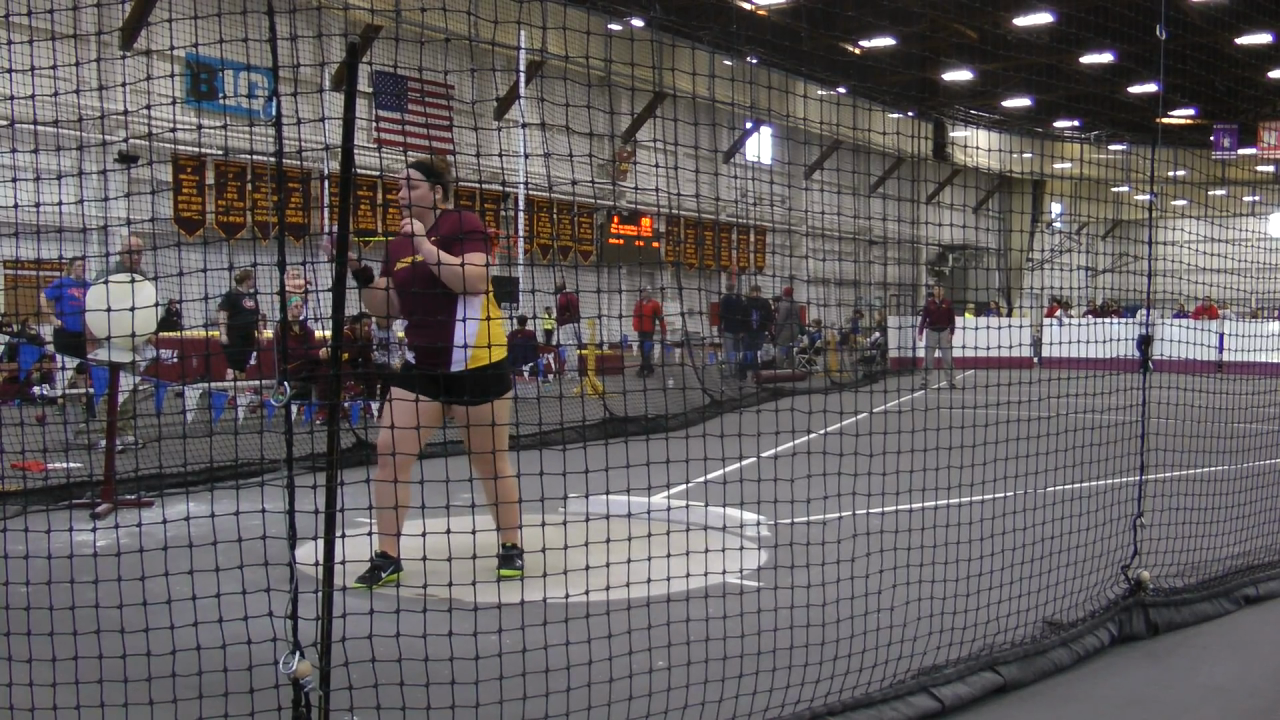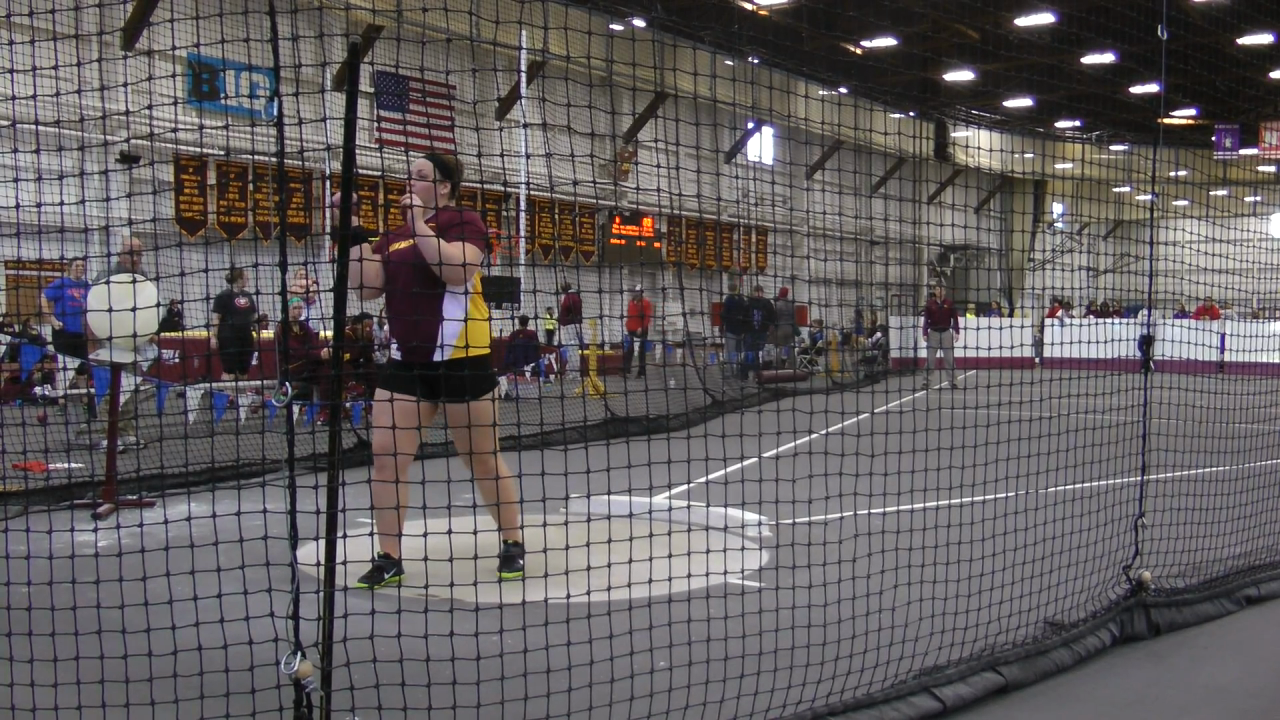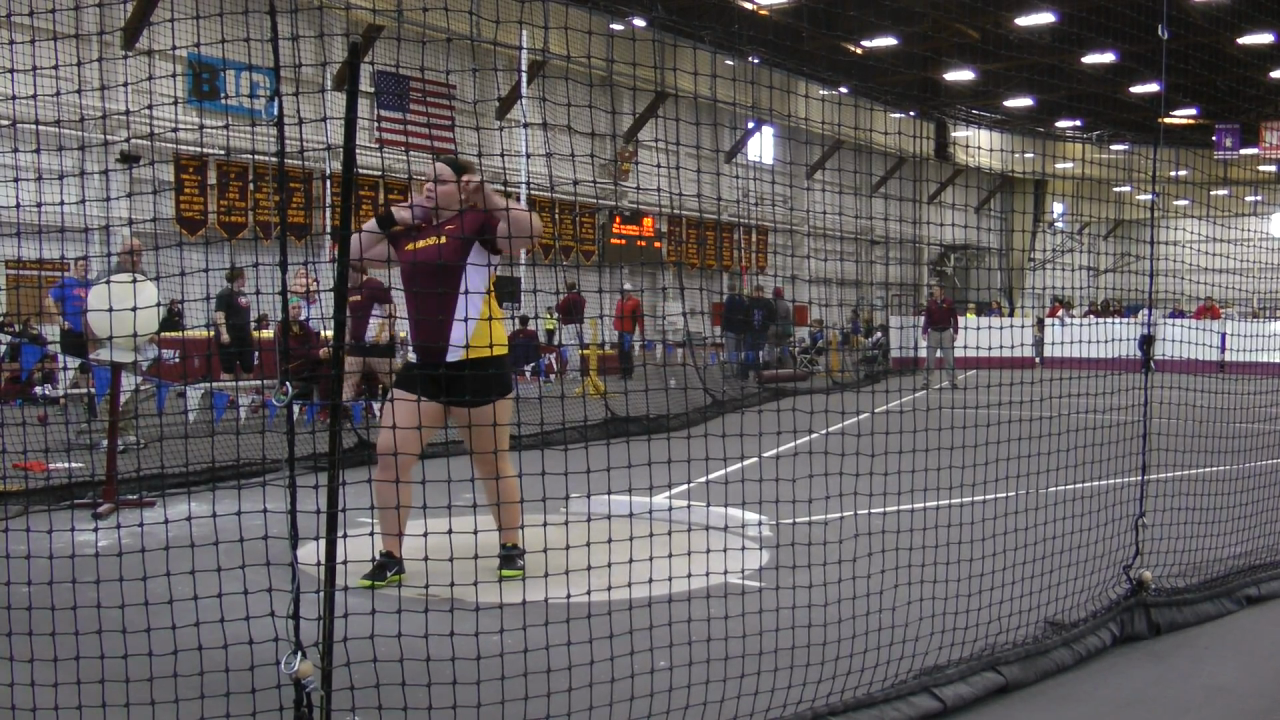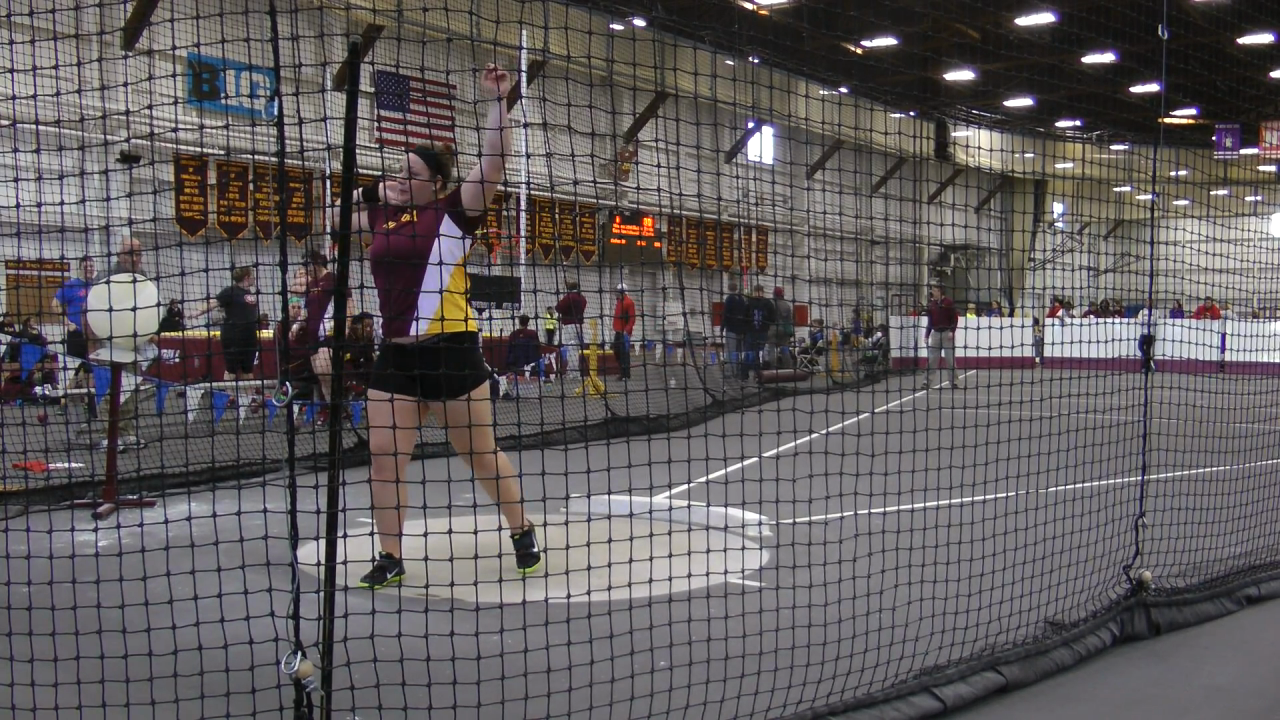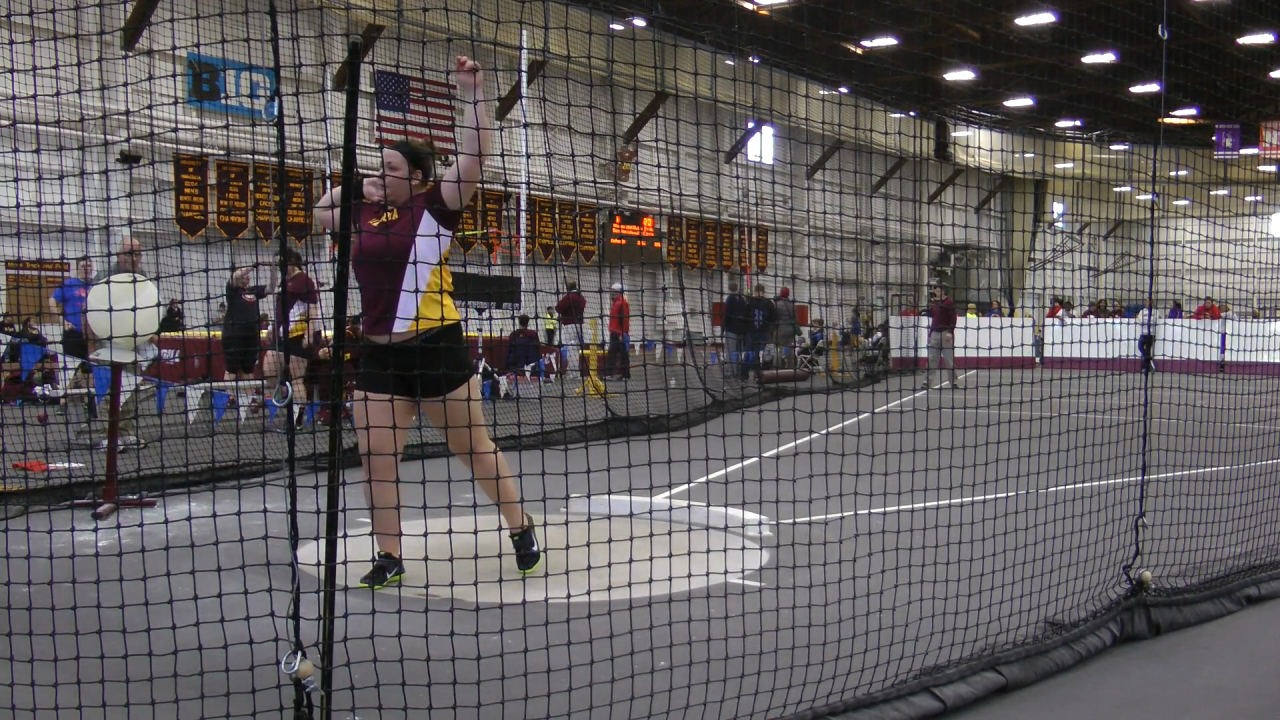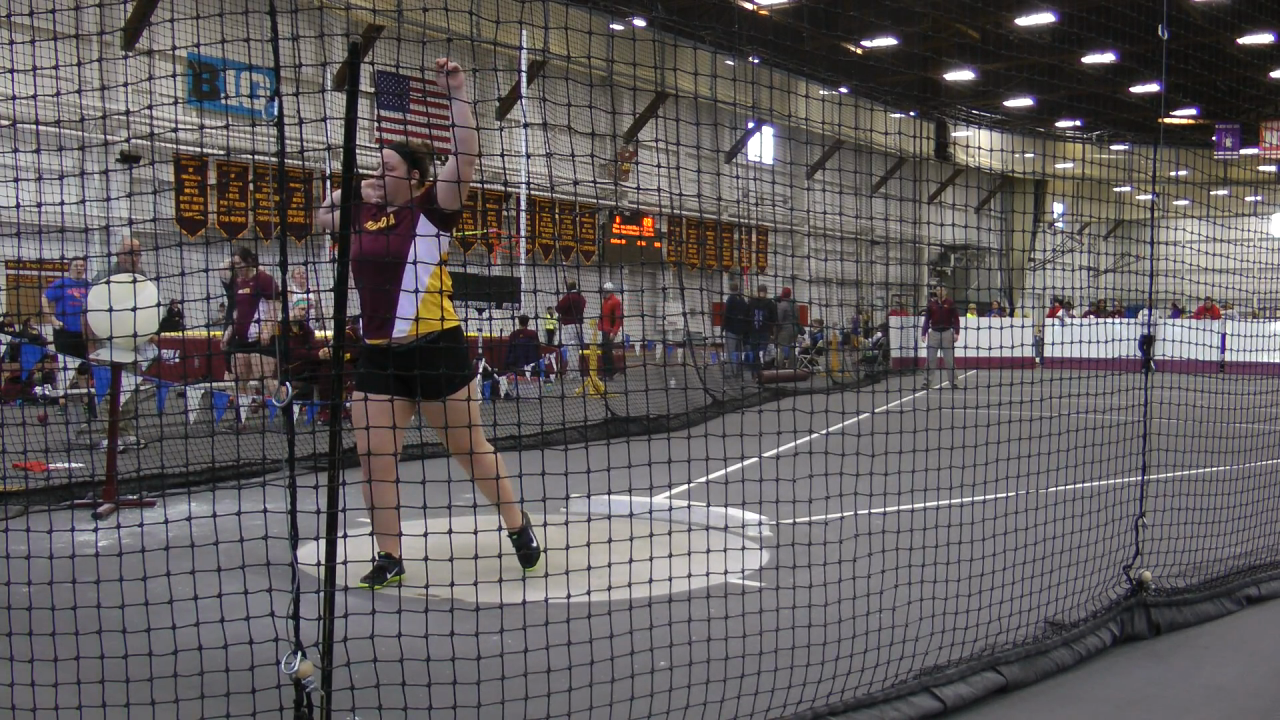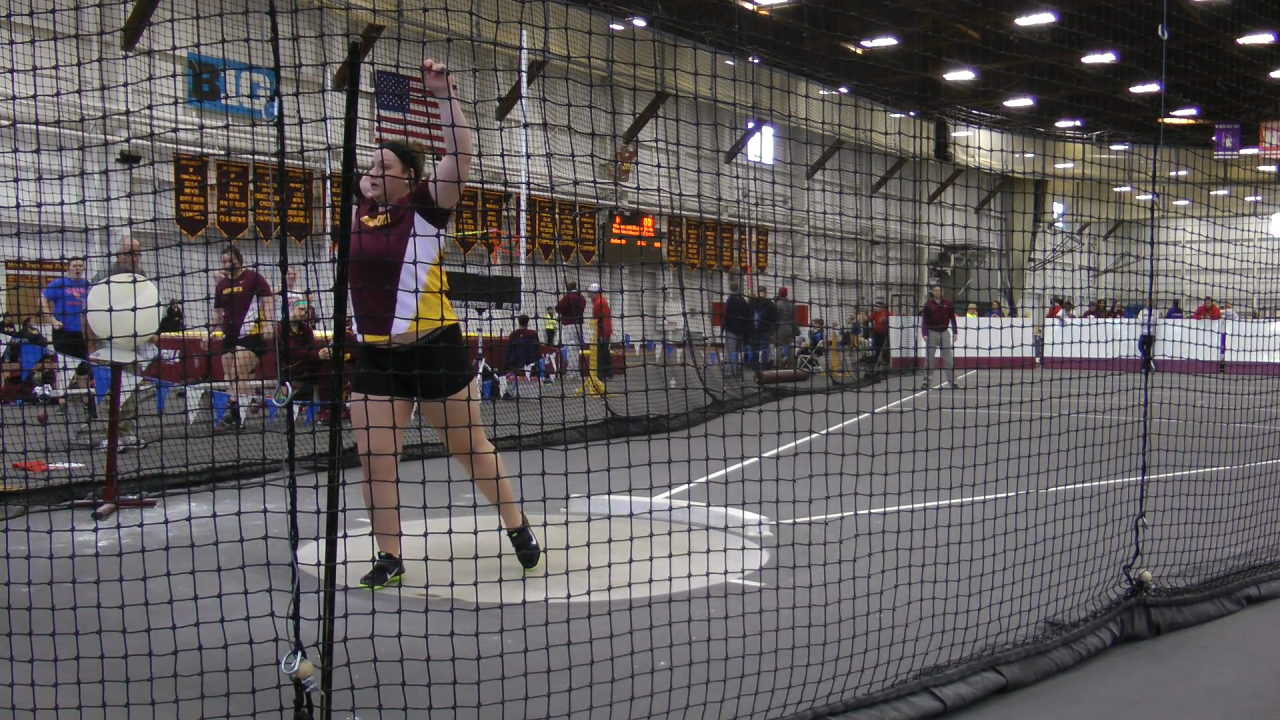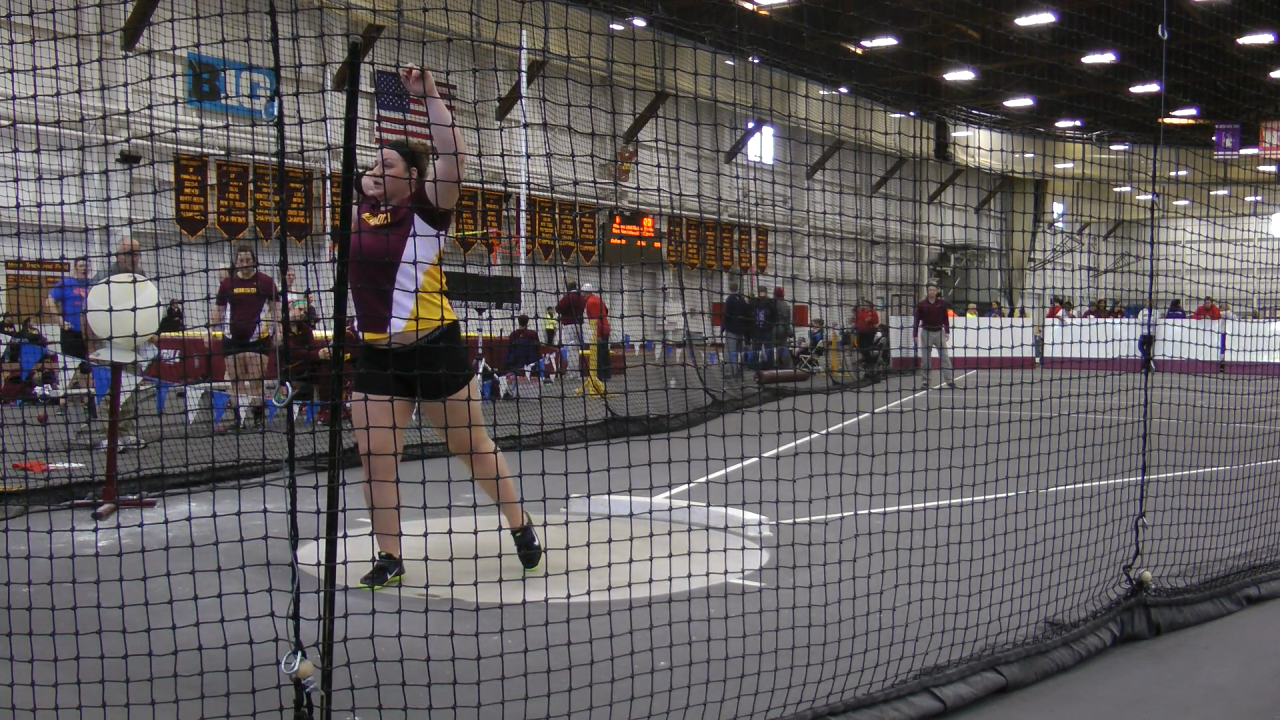
dt=0.5s
person 1, frame 1
left shoulder: (465, 225)
right shoulder: (398, 243)
left elbow: (475, 281)
right elbow: (386, 307)
left wrist: (424, 244)
right wrist: (358, 271)
left hip: (476, 364)
right hip: (421, 365)
left knee: (490, 460)
right knee: (390, 452)
left ankle: (511, 547)
right ankle: (387, 557)
person 1, frame 2
left shoulder: (462, 220)
right shoulder: (394, 237)
left elbow: (457, 271)
right elbow: (366, 287)
left wrist: (419, 225)
left hip: (462, 359)
right hip: (405, 362)
left knee: (483, 460)
right knee: (385, 455)
left ankle: (512, 545)
right ankle: (389, 558)
person 1, frame 3
left shoulder: (478, 223)
right shoulder: (408, 234)
left elbow: (531, 228)
right elbow: (356, 252)
left wrist: (491, 197)
right wrist: (387, 216)
left hip: (478, 363)
right hip: (423, 363)
left knee: (491, 459)
right knee: (390, 454)
left ankle: (512, 546)
right ankle: (390, 558)
person 1, frame 4
left shoulder: (455, 210)
right shoulder: (385, 215)
left elbow: (493, 163)
right elbow: (348, 210)
left wrist: (497, 101)
right wrist: (375, 191)
left hip: (450, 351)
right hip: (395, 356)
left knee: (481, 455)
right knee: (384, 458)
left ankle: (522, 531)
right ankle: (390, 558)
person 1, frame 5
left shoulder: (434, 204)
right shoulder: (367, 208)
left elbow: (474, 158)
right elbow: (323, 213)
left wrist: (472, 94)
right wrist: (351, 189)
left hip: (436, 346)
right hip: (379, 355)
left knee: (475, 448)
right knee: (376, 460)
left ankle: (521, 528)
right ankle: (389, 557)
person 1, frame 6
left shoulder: (432, 207)
right shoulder: (363, 211)
left elbow: (466, 156)
right elbow: (322, 216)
left wrist: (457, 93)
right wrist: (353, 191)
left hip: (436, 349)
right hip: (377, 357)
left knee: (472, 450)
right knee: (374, 461)
left ankle: (518, 526)
right ankle: (389, 557)
person 1, frame 7
left shoulder: (426, 205)
right shoulder: (364, 209)
left elbow: (460, 155)
left wrist: (444, 95)
right wrist: (359, 187)
left hip: (434, 348)
right hip: (375, 356)
left knee: (472, 448)
right knee: (375, 461)
left ankle: (518, 527)
right ankle: (389, 557)
person 1, frame 8
left shoulder: (427, 205)
right shoulder: (365, 206)
left elbow: (453, 157)
left wrist: (430, 96)
right wrist: (362, 183)
left hip: (433, 347)
right hip: (376, 355)
left knee: (474, 447)
right knee: (375, 461)
left ankle: (521, 526)
right ankle: (389, 557)
